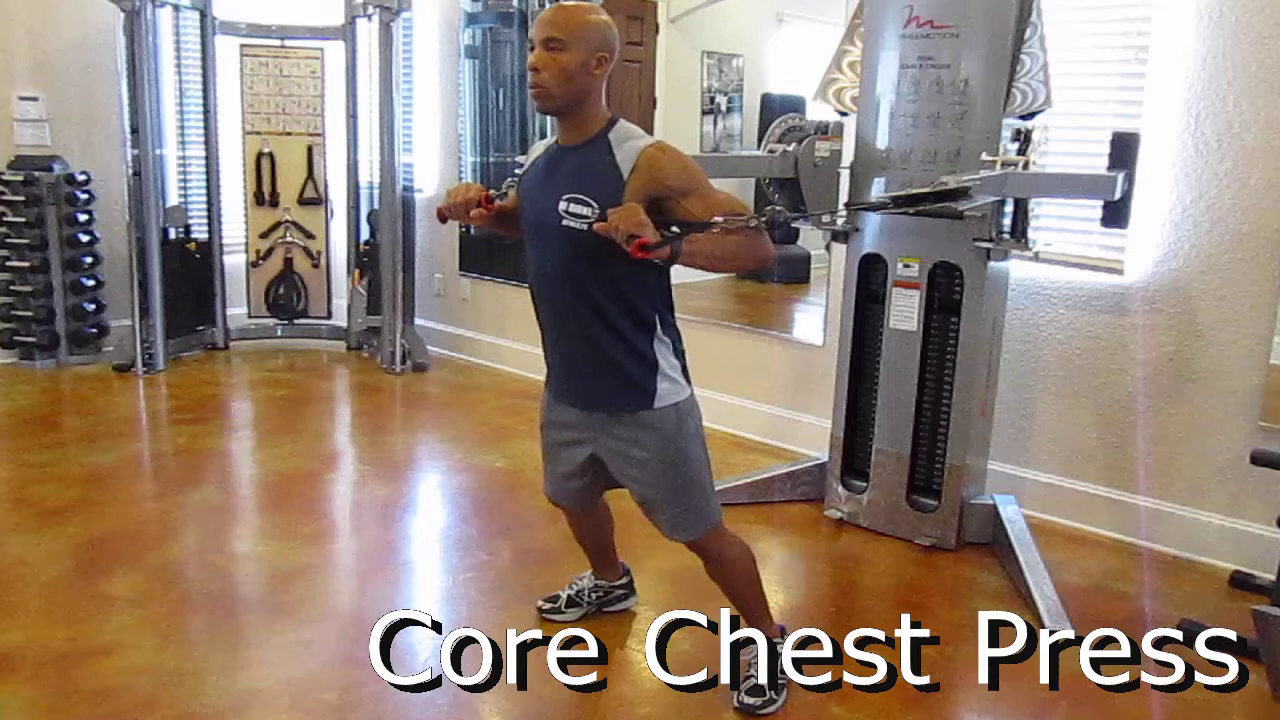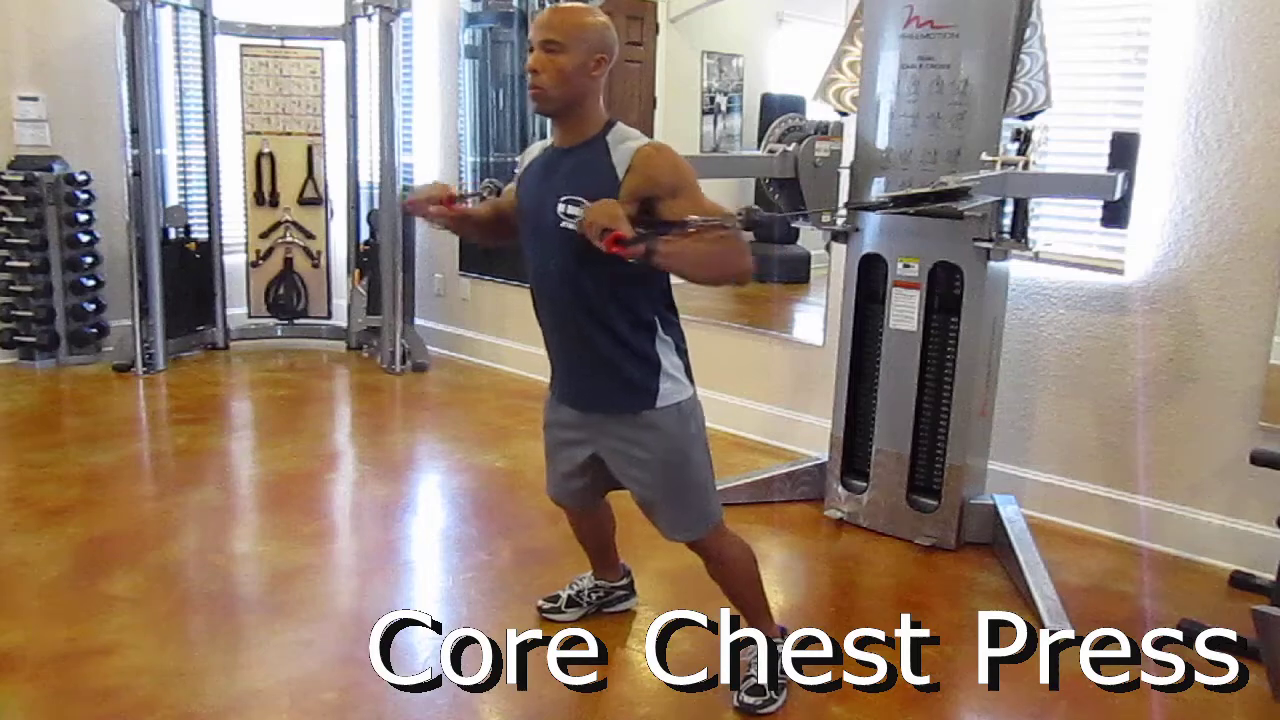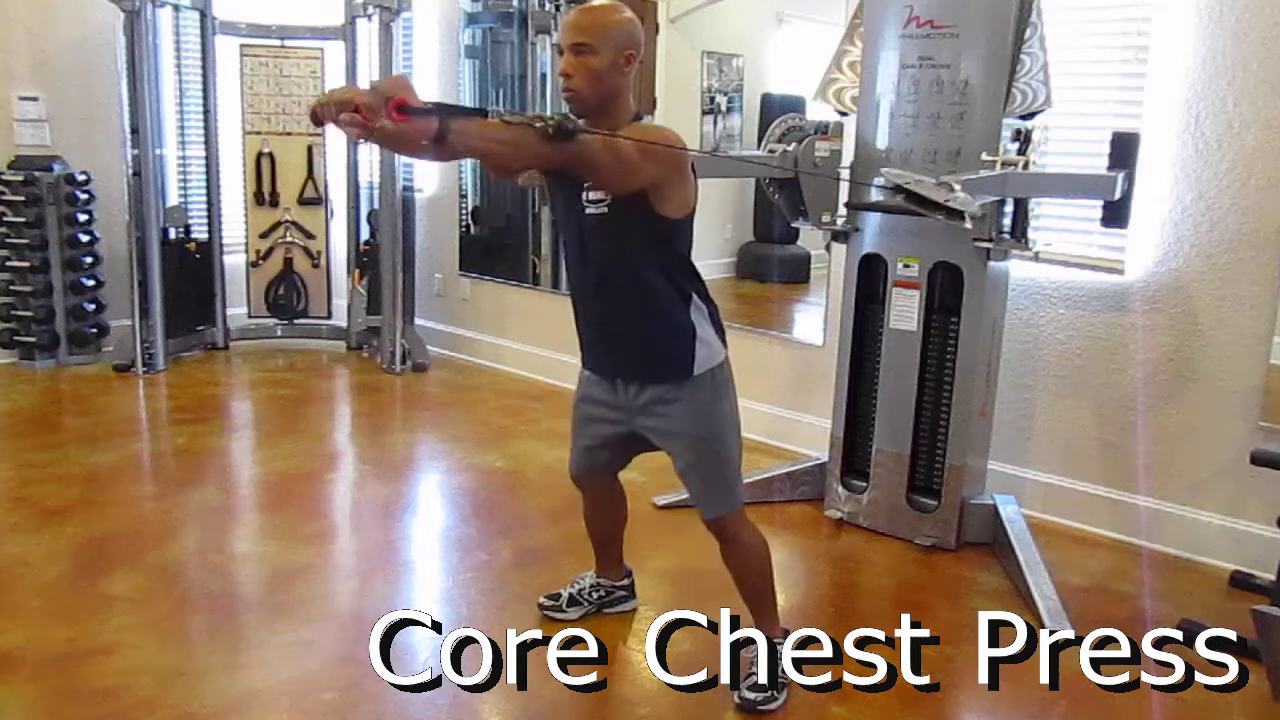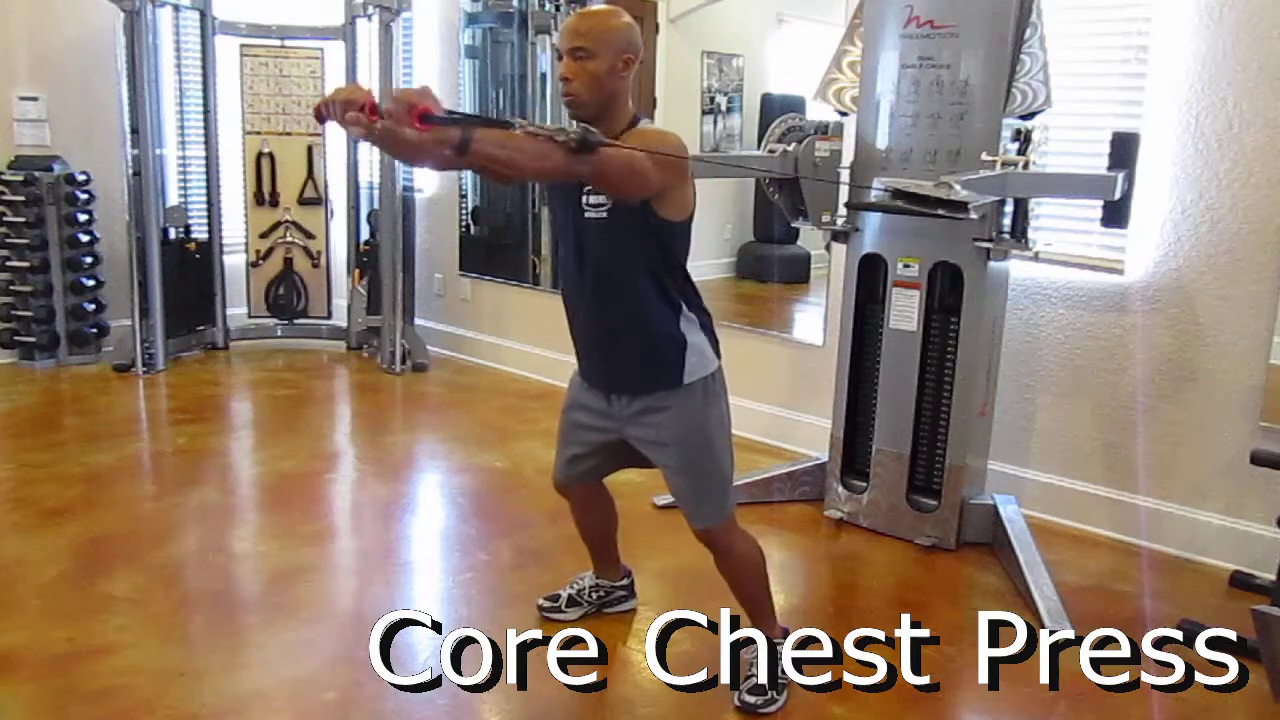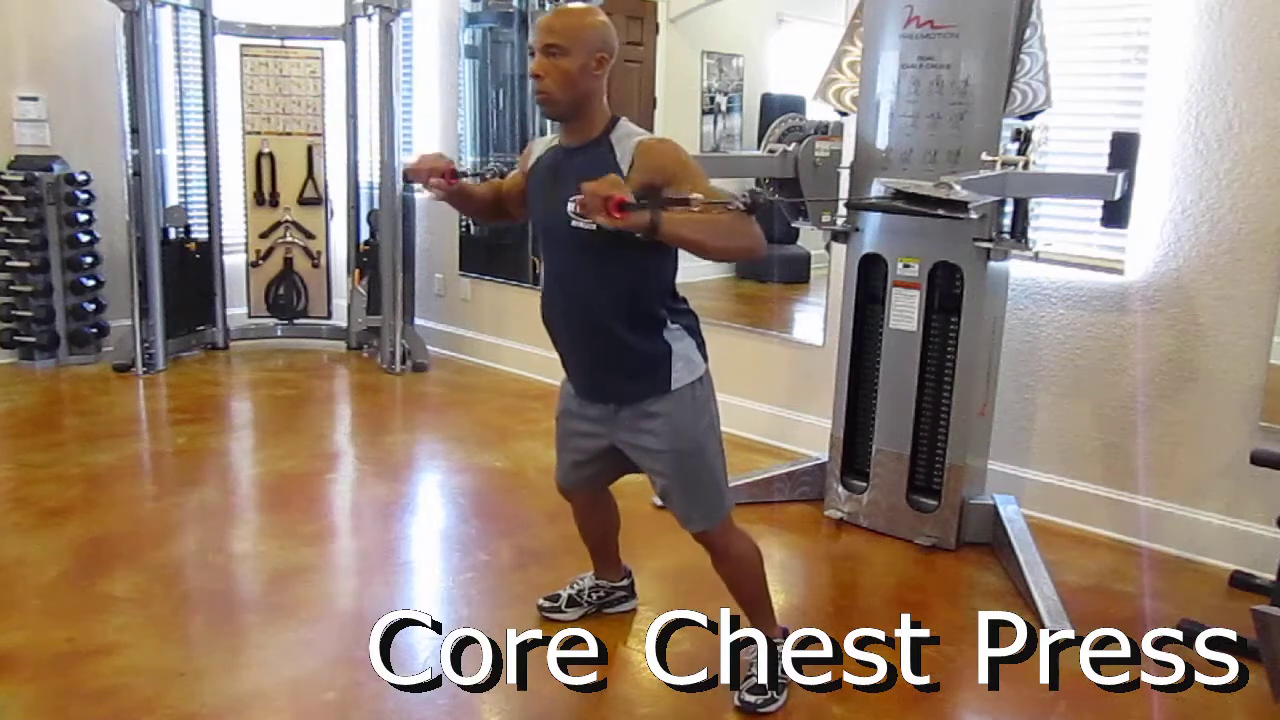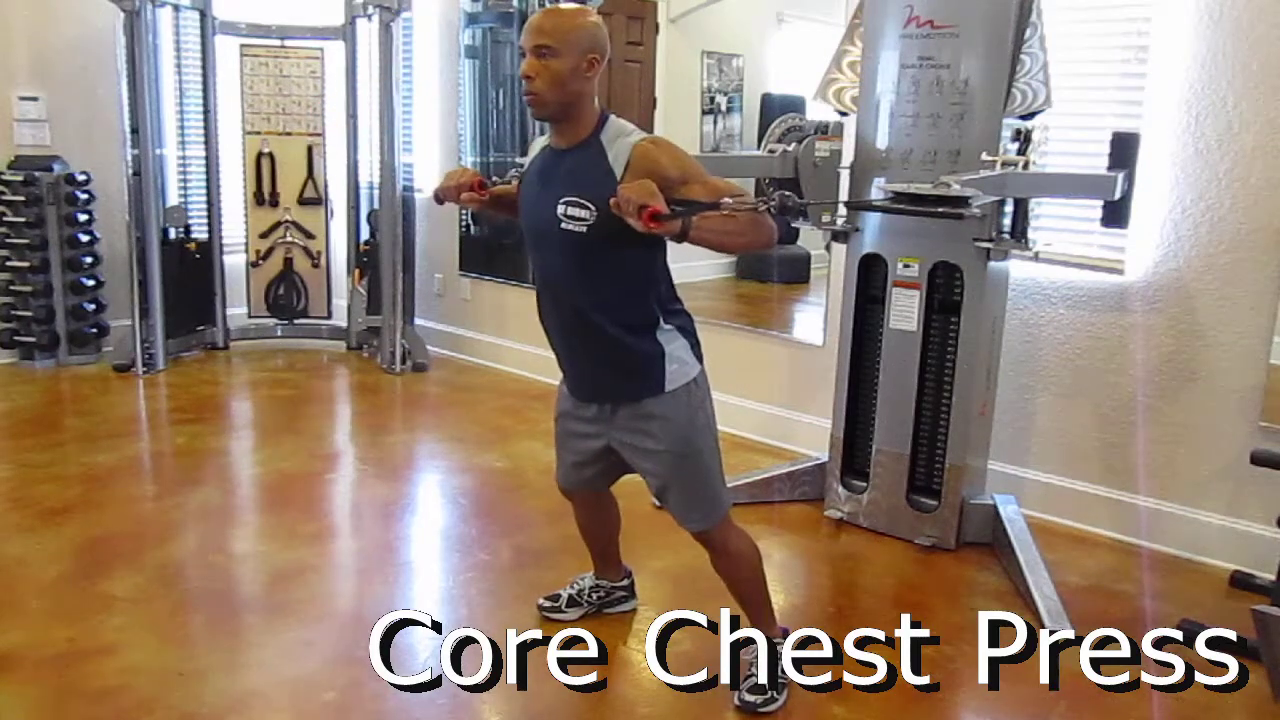
dt=0.5s
person 1, frame 1
left shoulder: (648, 162)
right shoulder: (540, 160)
left elbow: (756, 245)
left wrist: (664, 245)
right wrist: (480, 209)
left hip: (643, 398)
right hip: (566, 391)
left knee: (700, 533)
right knee: (571, 495)
left ankle: (767, 643)
right ankle: (609, 583)
person 1, frame 2
left shoulder: (645, 163)
right shoulder: (535, 162)
left elbow: (736, 260)
right elbow: (505, 226)
left wrist: (641, 244)
right wrist: (455, 214)
left hip: (647, 399)
right hip: (570, 391)
left knee: (701, 533)
right knee: (574, 497)
left ankle: (767, 644)
right ankle: (610, 583)
person 1, frame 3
left shoulder: (657, 150)
right shoulder: (555, 140)
left elbow: (551, 151)
right elbow: (461, 143)
left wrist: (430, 124)
right wrist: (375, 123)
left hip: (684, 373)
right hip: (606, 368)
left knee: (723, 516)
right knee: (591, 474)
left ankle: (771, 643)
right ankle: (612, 583)
person 1, frame 4
left shoulder: (659, 152)
right shoulder: (556, 144)
left elbow: (581, 164)
right elbow: (454, 153)
left wrist: (452, 135)
right wrist: (374, 125)
left hip: (674, 382)
right hip: (599, 375)
left knee: (713, 525)
right knee: (575, 479)
left ankle: (769, 644)
right ankle: (611, 583)
person 1, frame 5
left shoulder: (648, 156)
right shoulder: (540, 156)
left elbow: (746, 238)
right elbow: (501, 208)
left wrist: (644, 219)
right wrist: (454, 189)
left hip: (661, 385)
right hip: (586, 383)
left knee: (710, 527)
right knee: (578, 486)
left ankle: (770, 643)
right ankle: (611, 584)
person 1, frame 6
left shoulder: (641, 155)
right shoulder: (540, 157)
left elbow: (759, 227)
left wrist: (673, 222)
right wrist: (484, 196)
left hip: (656, 386)
right hip: (581, 383)
left knee: (708, 525)
right knee: (581, 486)
left ankle: (769, 643)
right ankle: (611, 584)
